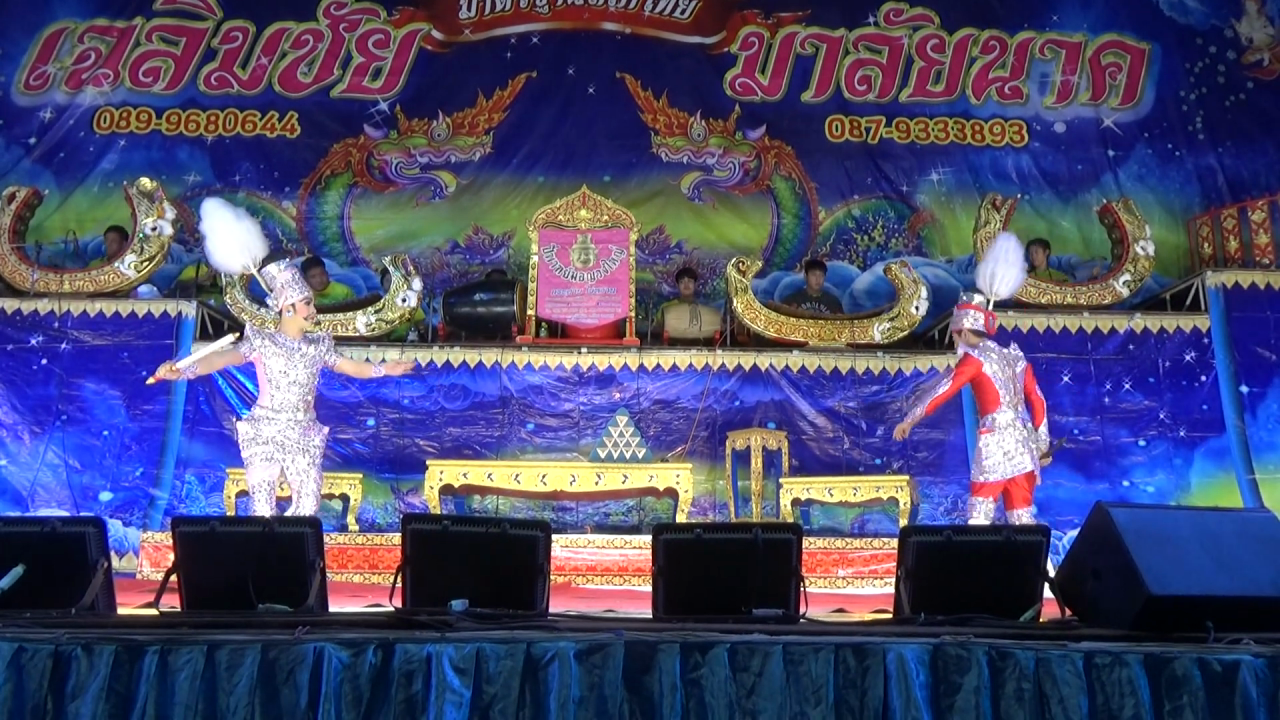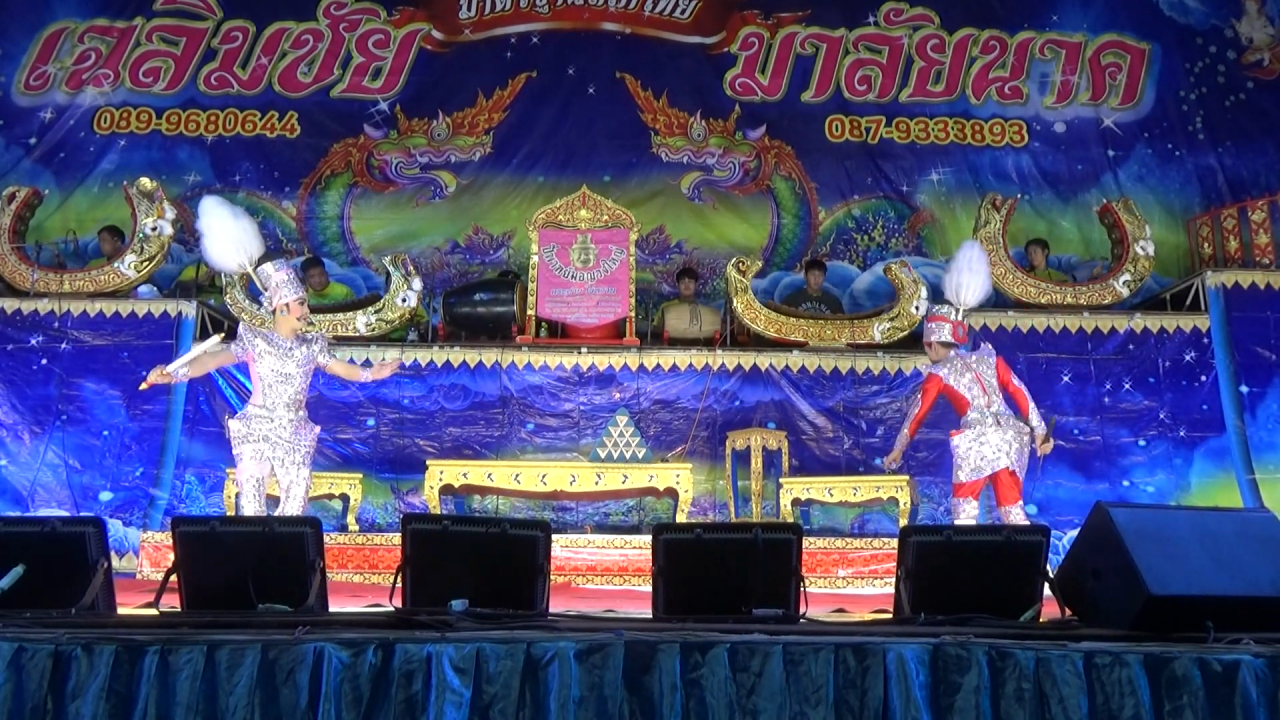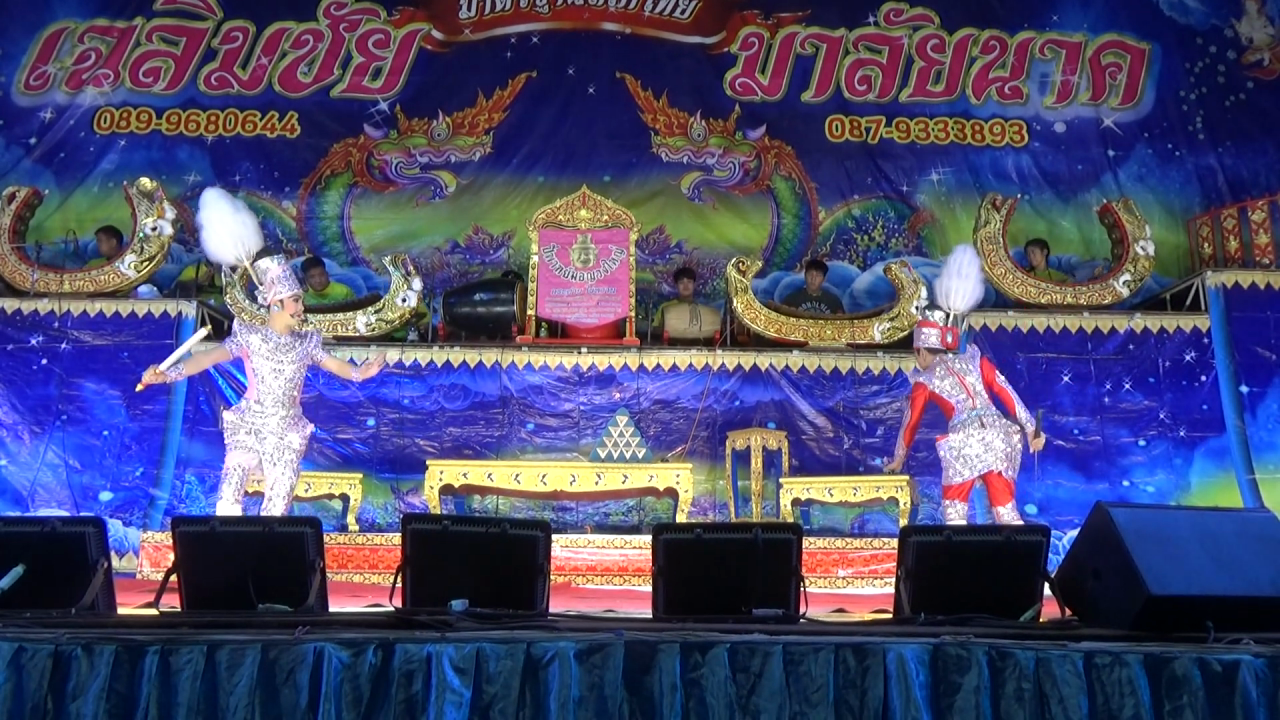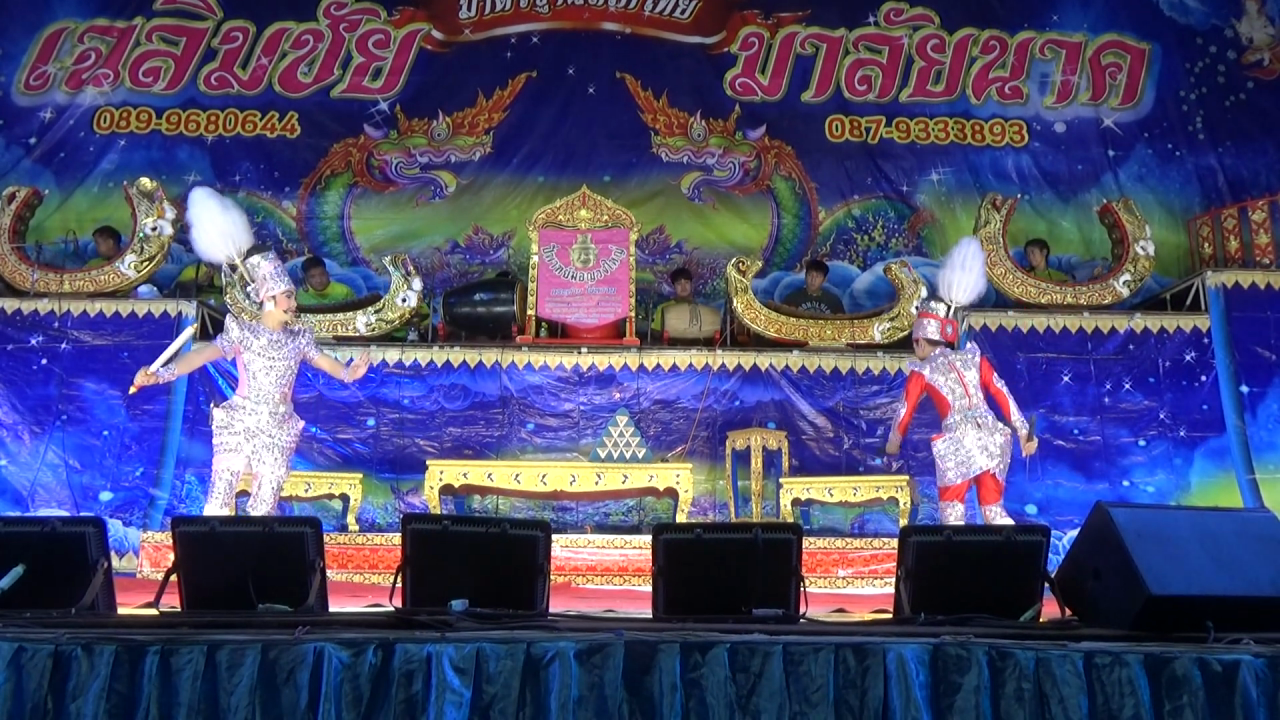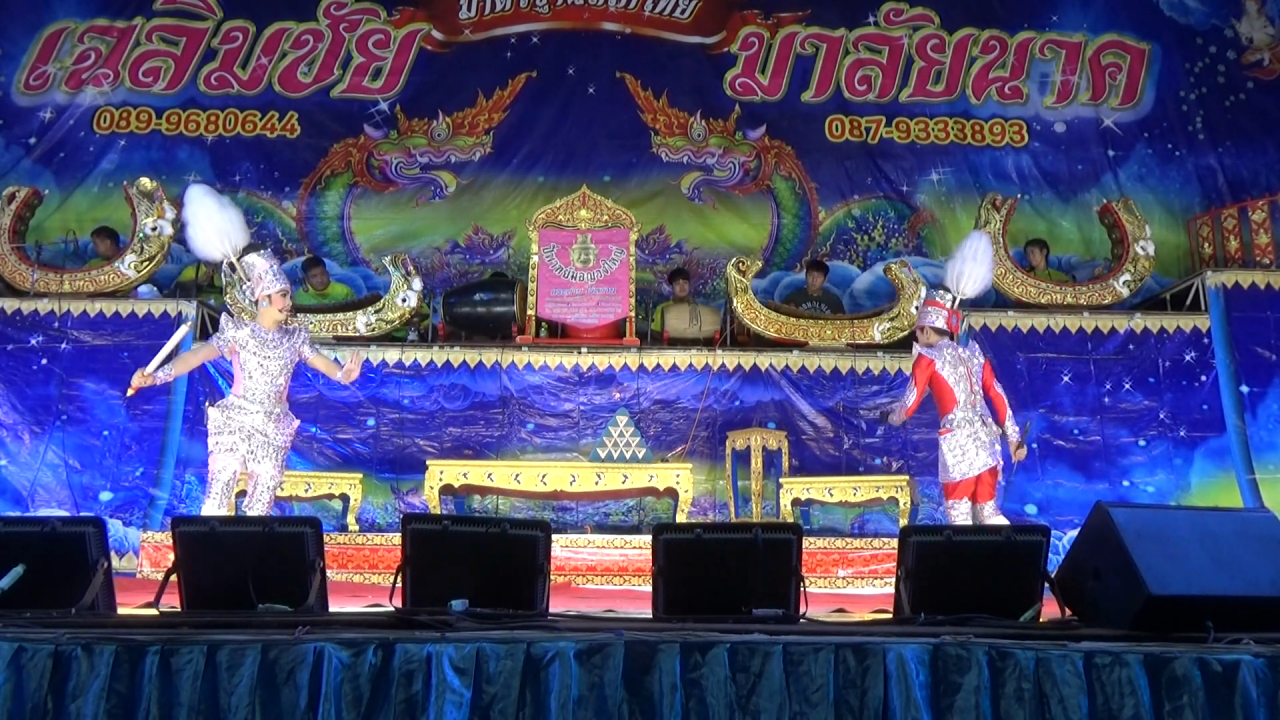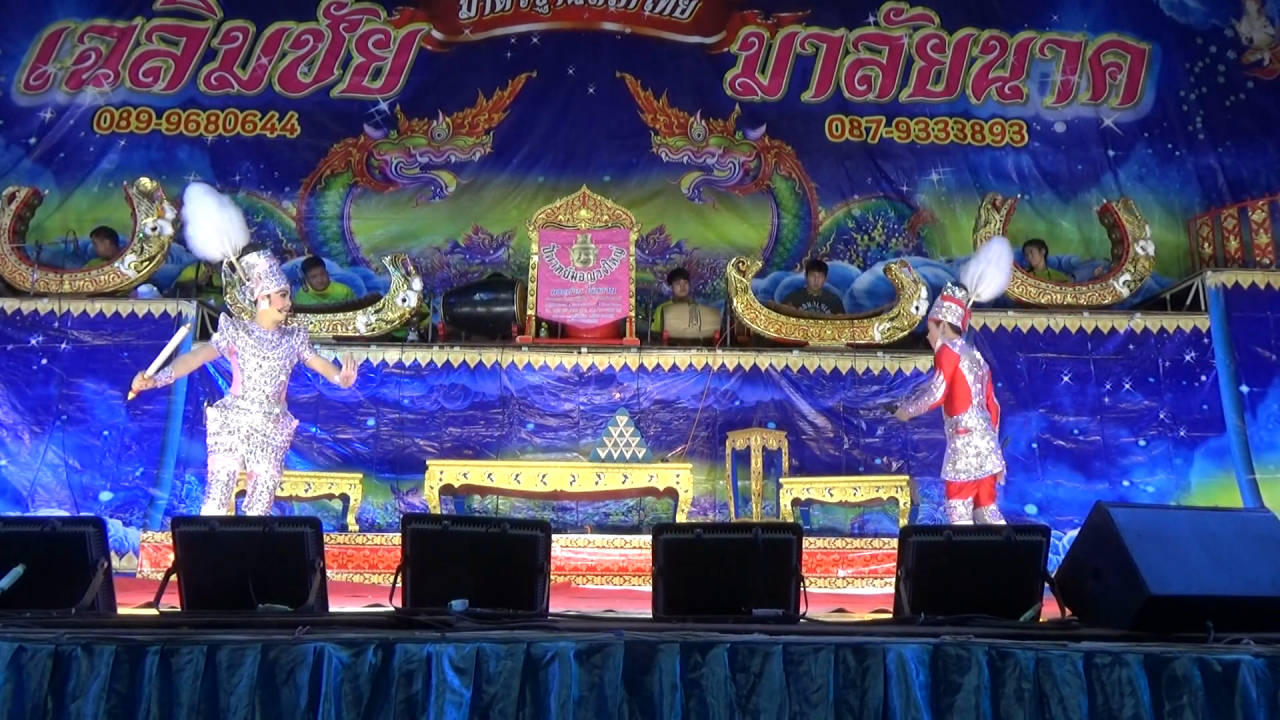
dt=0.3s
person 1, frame 1
left shoulder: (972, 358)
right shoulder: (1016, 356)
left elbow: (941, 393)
right elbow: (1037, 401)
left wrist: (909, 420)
right wrist: (1043, 443)
left hip: (996, 441)
right hip: (1023, 440)
left knee: (979, 511)
right knee: (1021, 515)
person 1, frame 2
left shoulder: (939, 375)
right shoulder: (988, 356)
left elbow: (918, 413)
right elbow: (1019, 392)
left wrist: (898, 449)
right wrist: (1039, 430)
left hip: (976, 441)
right hip: (1009, 438)
left knee: (964, 512)
right knee: (1013, 509)
person 1, frame 3
left shoulder: (924, 380)
right shoulder: (975, 359)
left elbow: (910, 422)
right elbow: (1005, 392)
left wrist: (898, 459)
right wrist: (1030, 427)
left hip: (964, 443)
right hip: (997, 439)
left knee: (954, 513)
right knee: (1006, 511)
person 1, frame 4
left shoulder: (921, 371)
right shoulder: (974, 357)
left elbow: (904, 414)
right elbow: (1001, 393)
left wrist: (892, 444)
right wrist: (1023, 431)
left hip: (957, 444)
right hip: (990, 439)
left knee: (952, 516)
right knee: (994, 510)
person 1, frame 5
left shoulder: (927, 356)
right shoulder: (975, 353)
left elbow: (910, 404)
right elbow: (998, 394)
left wrist: (893, 416)
right wrist: (1013, 436)
left hip: (959, 440)
right hip: (987, 438)
left knee: (959, 515)
right knee: (987, 510)
person 1, frame 6
left shoulder: (947, 351)
right shoulder: (976, 356)
left elbow: (936, 394)
right elbow: (993, 404)
left wrist: (906, 410)
right wrist: (995, 448)
left hip: (965, 440)
right hip: (986, 440)
left knee: (959, 512)
right knee: (988, 511)
person 2, frame 1
left shoulder: (318, 346)
right shoulder: (261, 342)
left elbow: (350, 367)
right elbow: (222, 359)
left wrist: (382, 369)
right wrist: (183, 371)
left hip: (304, 437)
right hip: (265, 434)
left knee: (307, 508)
right knee: (264, 510)
person 2, frame 2
left shoulder: (311, 346)
right shoulder: (254, 341)
left elbow: (341, 368)
right elbow: (215, 360)
left wrist: (370, 373)
right wrist: (173, 375)
left hip: (295, 436)
right hip: (256, 431)
left knee: (294, 506)
right knee: (252, 506)
person 2, frame 3
left shoulder: (307, 342)
right shoulder: (250, 337)
left elbow: (334, 364)
right elbow: (210, 357)
left wrist: (359, 372)
right wrist: (168, 374)
left hip: (287, 433)
right hip: (250, 425)
left knee: (278, 503)
right knee: (231, 492)
person 2, frame 4
left shoulder: (299, 338)
right shoulder: (242, 332)
left elbow: (325, 362)
right elbow: (202, 356)
left wrist: (348, 373)
right wrist: (159, 375)
left hip: (278, 430)
right hip: (239, 423)
left knee: (265, 500)
right knee: (221, 492)
person 2, frame 5
left shoulder: (295, 337)
right shoulder: (238, 331)
left elbow: (321, 362)
right elbow: (198, 354)
left wrist: (343, 375)
right wrist: (156, 376)
left hip: (273, 432)
right hip: (234, 425)
left knee: (261, 503)
right knee: (218, 497)
person 2, frame 6
left shoulder: (294, 336)
right shoulder: (237, 330)
left elbow: (318, 363)
right elbow: (200, 354)
left wrist: (341, 377)
right wrist: (157, 378)
left hip: (272, 432)
right hip: (233, 424)
left knee: (260, 504)
right knee: (217, 497)
